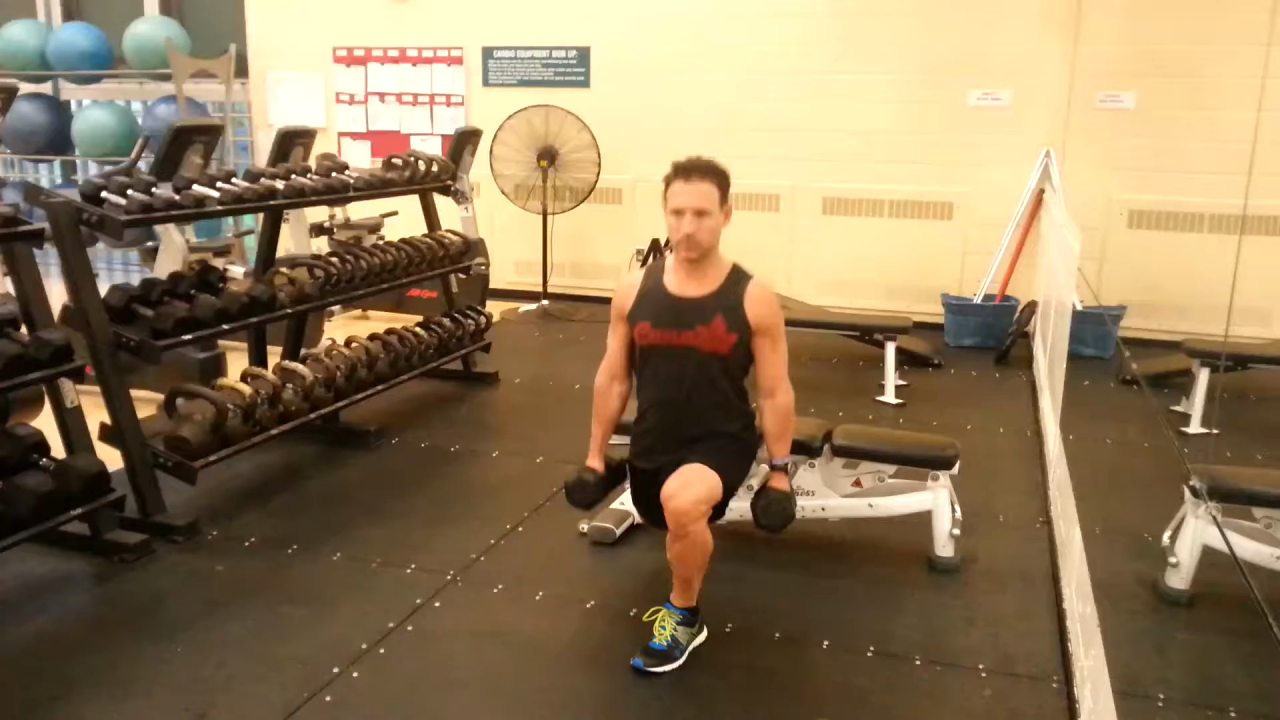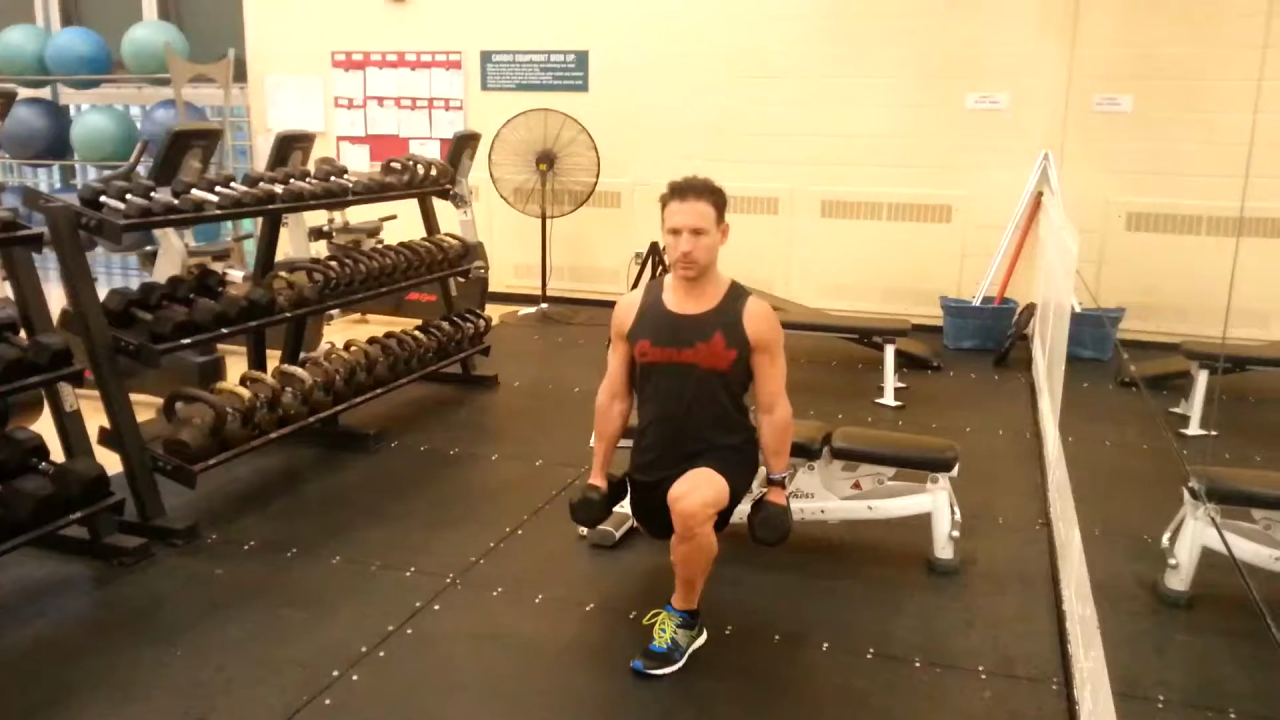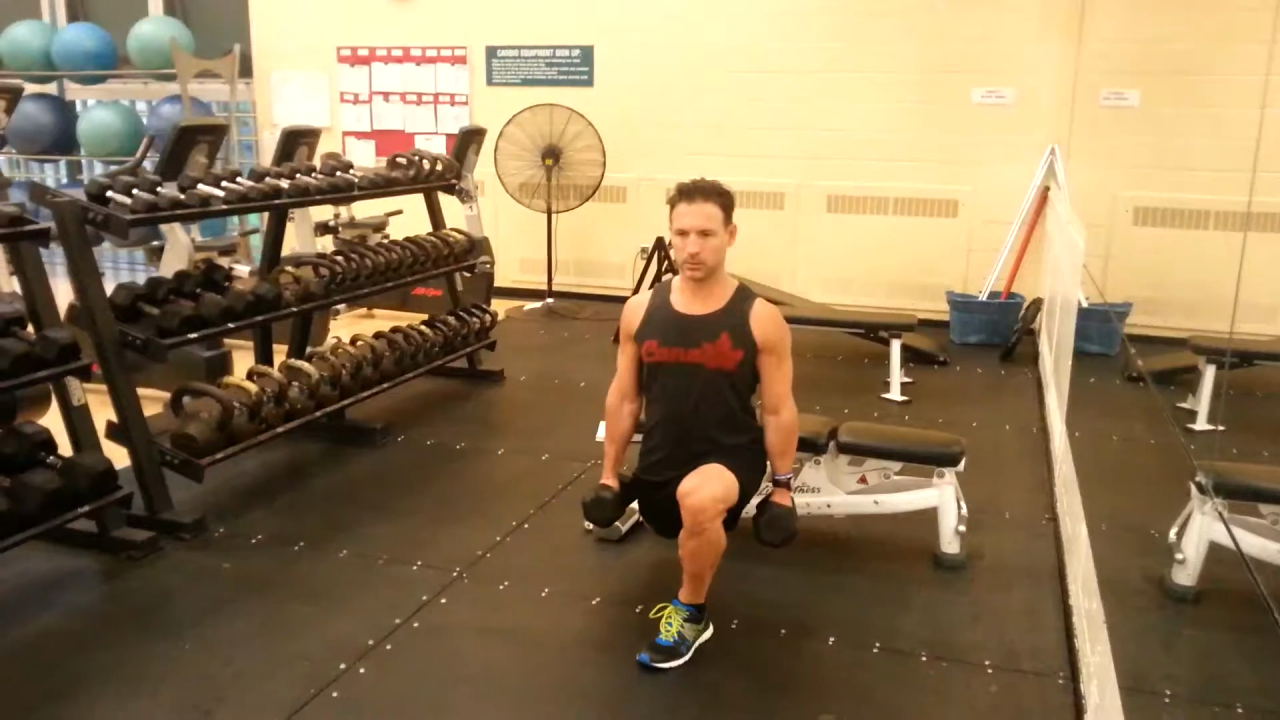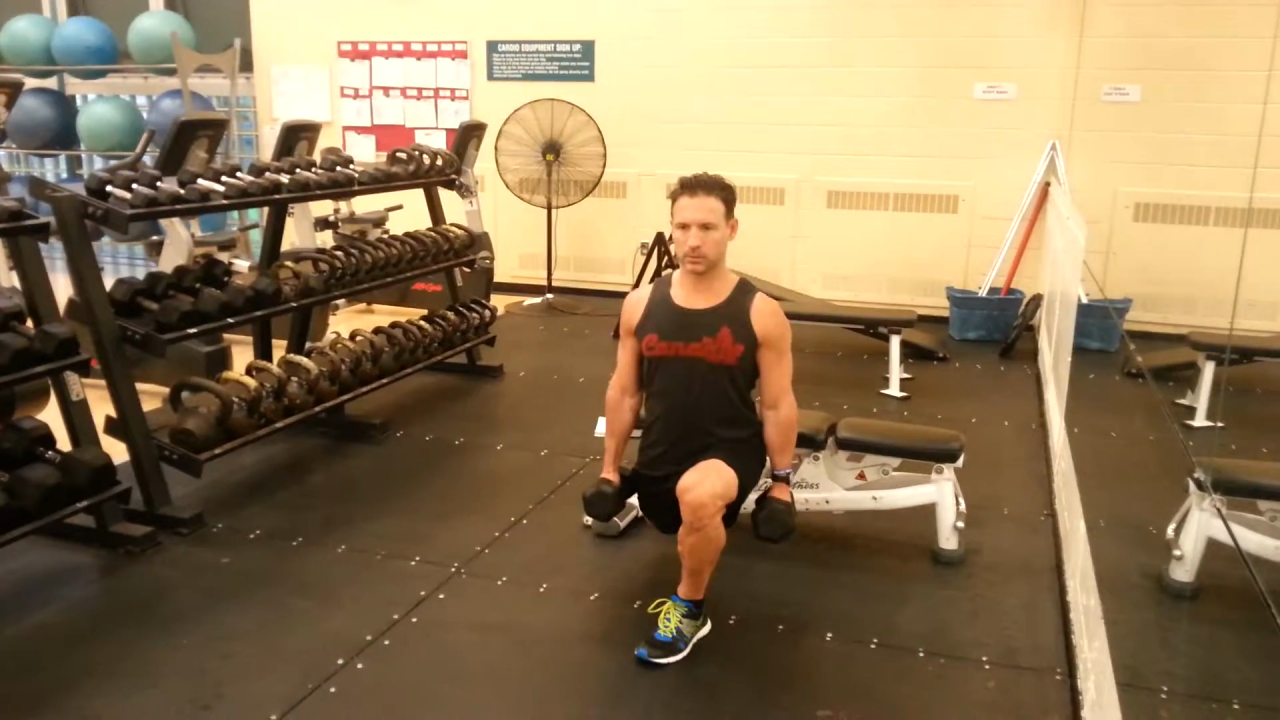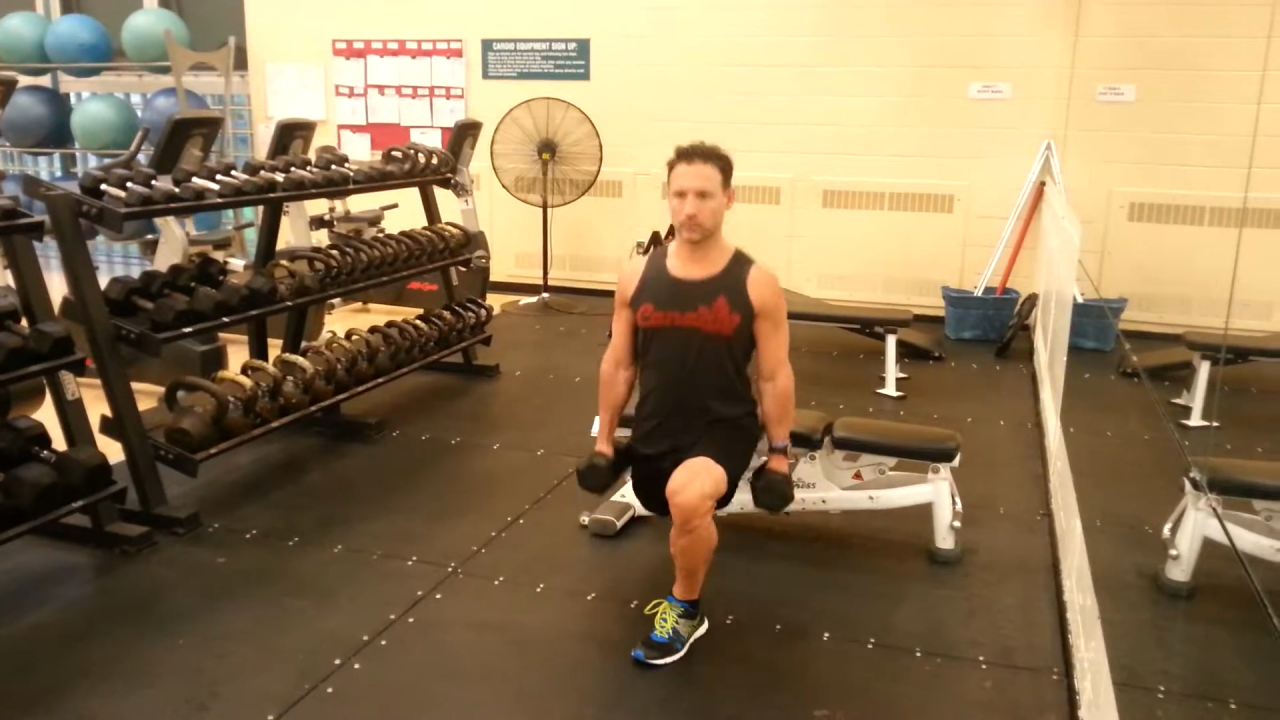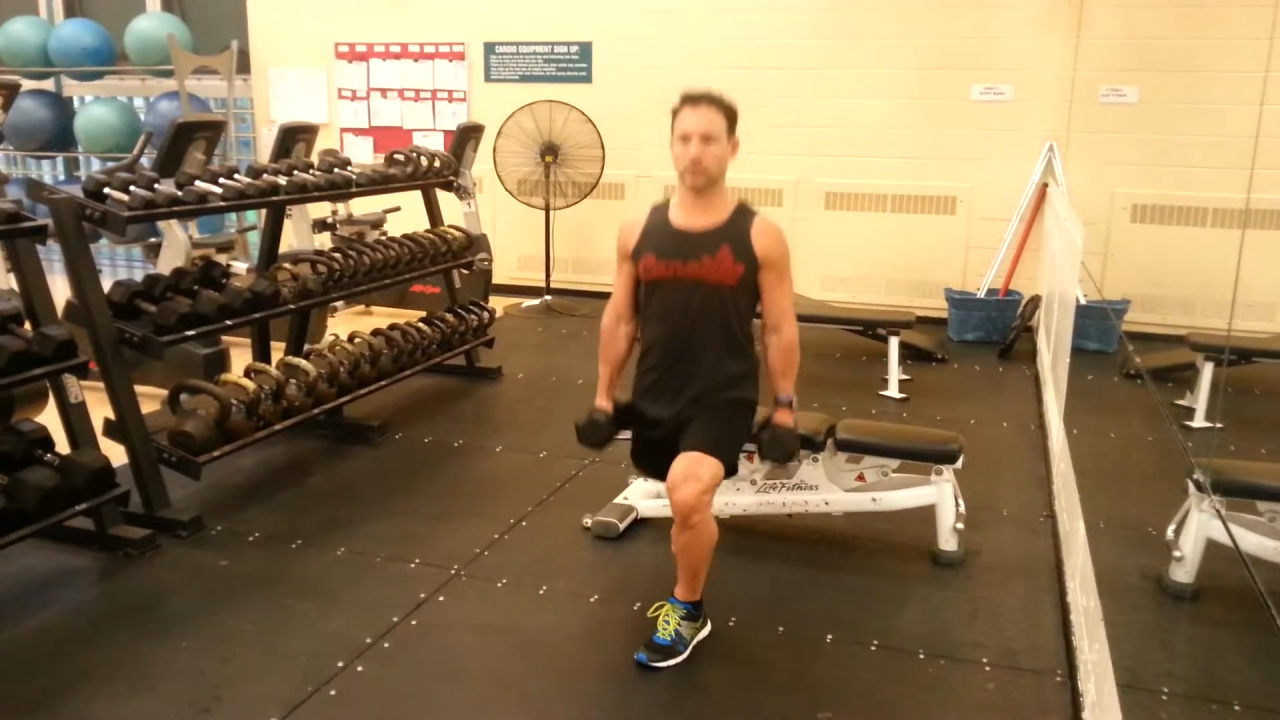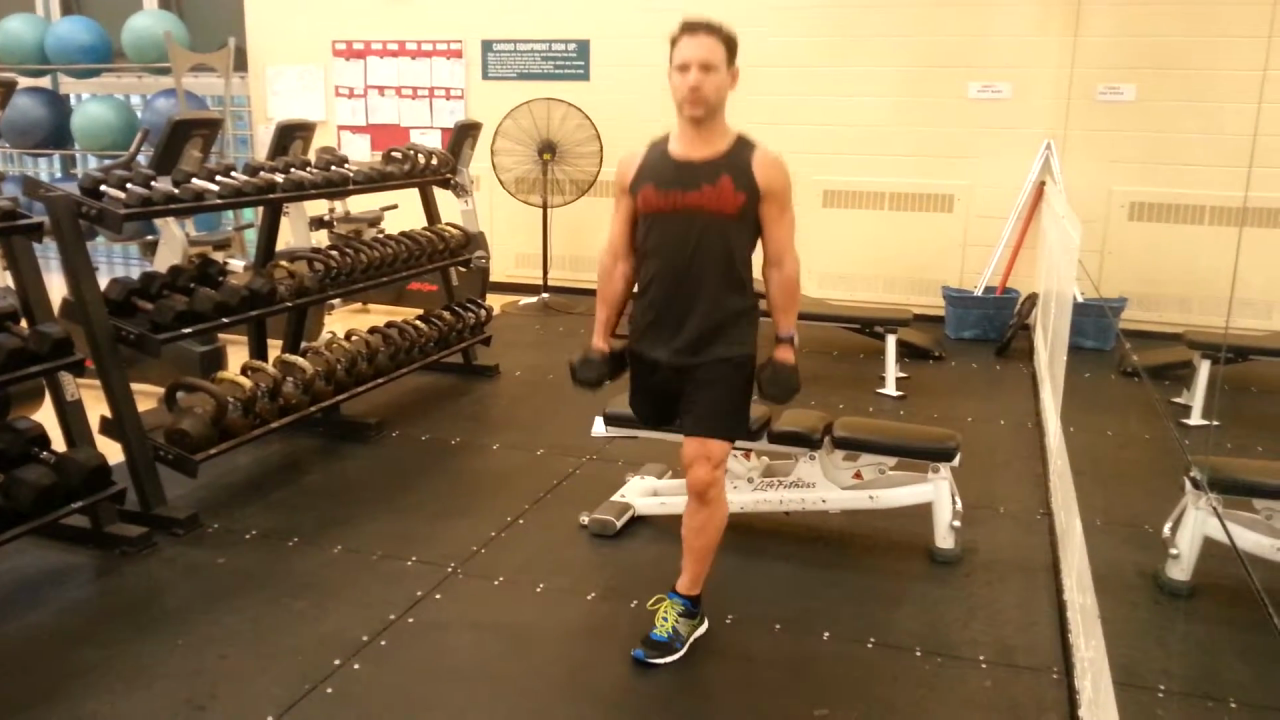
dt=0.2s
person 1, frame 1
left shoulder: (755, 300)
right shoulder: (633, 291)
left elbow: (776, 393)
right elbow: (612, 378)
left wrist: (779, 469)
right wrist: (596, 452)
left hip: (722, 440)
right hip: (652, 443)
left knee: (681, 503)
left ankle: (684, 616)
person 1, frame 2
left shoulder: (754, 317)
right shoulder: (632, 309)
left elbow: (773, 409)
right elbow: (614, 396)
left wrist: (776, 484)
right wrist: (598, 469)
left hip: (723, 454)
right hip: (653, 458)
left knee: (689, 506)
left ankle: (684, 619)
person 1, frame 3
left shoulder: (760, 319)
right shoulder: (640, 310)
left elbow: (779, 411)
right elbow: (623, 397)
left wrist: (782, 485)
right wrist: (609, 471)
left hip: (731, 453)
right hip: (660, 457)
left knee: (698, 500)
left ankle: (691, 614)
person 1, frame 4
left shoulder: (761, 314)
right shoulder: (641, 305)
left elbow: (778, 406)
right elbow: (624, 392)
left wrist: (780, 481)
right wrist: (610, 465)
left hip: (730, 447)
right hip: (660, 452)
left knee: (697, 497)
left ankle: (689, 609)
person 1, frame 5
left shoulder: (756, 284)
right shoulder: (637, 276)
left elbow: (775, 377)
right elbow: (618, 364)
left wrist: (778, 452)
right wrist: (605, 436)
left hip: (724, 427)
right hip: (654, 429)
left knee: (687, 501)
right knee: (662, 503)
left ankle: (685, 610)
person 1, frame 6
left shoulder: (759, 234)
right shoulder: (639, 229)
left elbow: (780, 328)
right elbow: (620, 319)
left wrist: (783, 405)
right wrist: (604, 392)
left hip: (723, 395)
right hip: (655, 394)
left knee: (688, 498)
right knee: (669, 480)
left ankle: (688, 611)
person 1, frame 7
left shoulder: (760, 167)
right shoulder: (638, 165)
left elbow: (782, 264)
right elbow: (618, 259)
left wrist: (784, 342)
right wrist: (600, 334)
left hip: (722, 348)
right hip: (651, 342)
left knee: (703, 477)
right knee: (683, 450)
left ankle: (686, 606)
